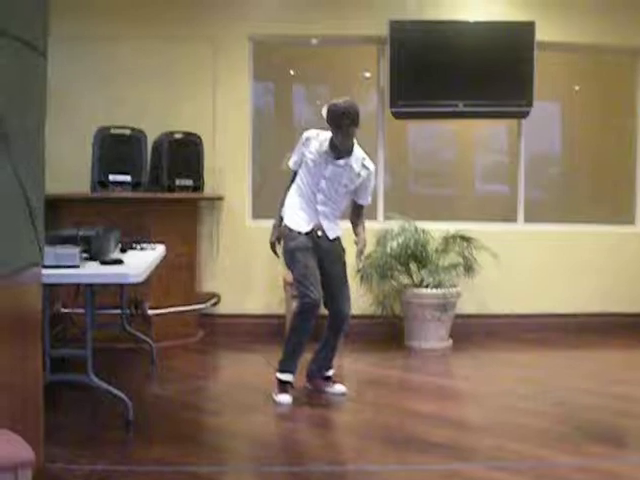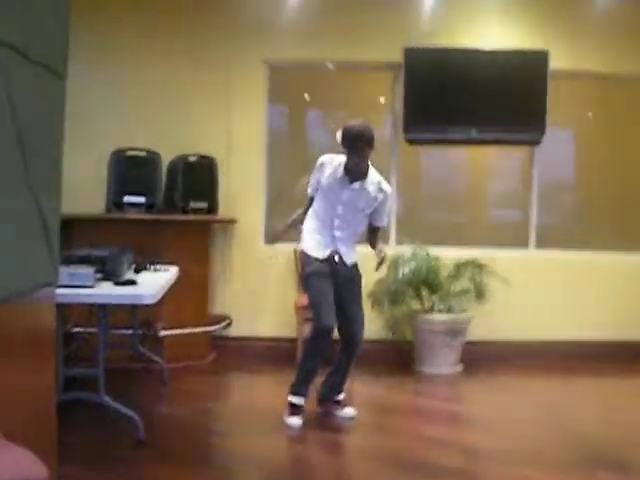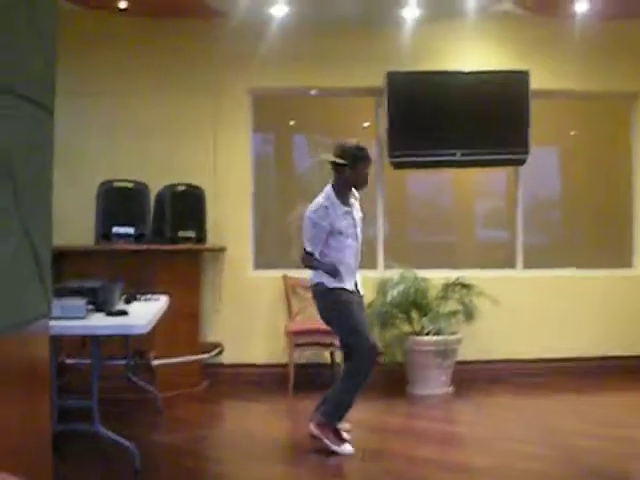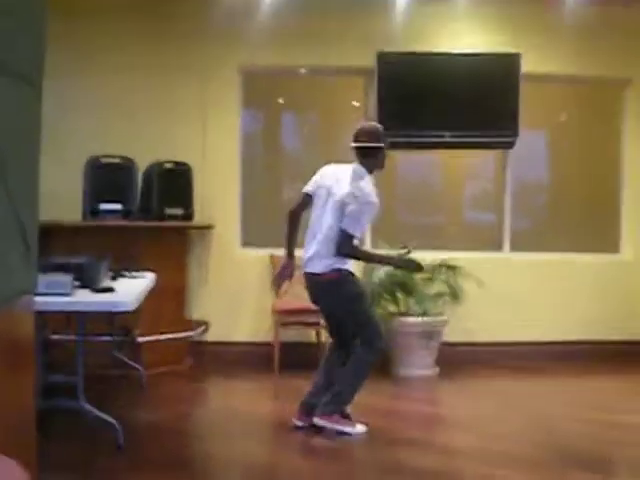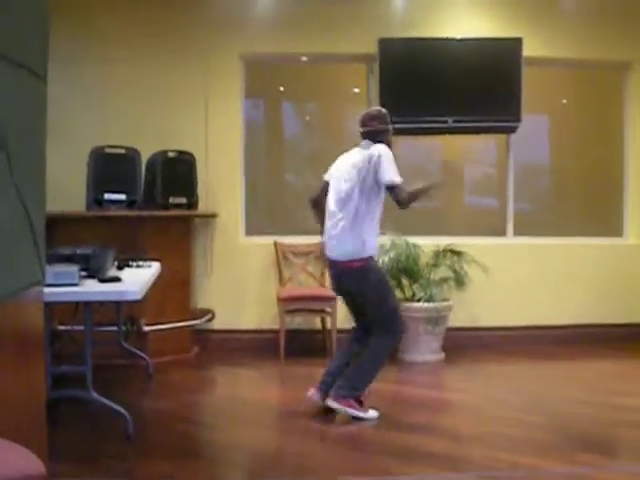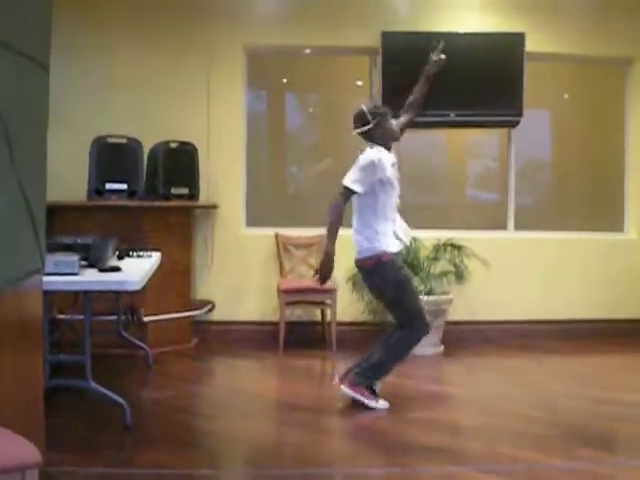
dt=0.7s
person 1, frame 1
left shoulder: (364, 168)
right shoulder: (310, 141)
left elbow: (357, 210)
right elbow: (292, 181)
left wrist: (360, 233)
right wrist: (278, 223)
left hip: (329, 237)
right hip: (297, 231)
left knee: (341, 311)
right knee: (310, 299)
left ankle: (319, 373)
right ankle: (285, 375)
person 1, frame 2
left shoulder: (381, 190)
right shoulder: (326, 166)
left elbow: (373, 231)
left wrist: (379, 248)
right wrist: (288, 227)
left hip: (346, 262)
right hip: (315, 257)
left knee: (353, 335)
right knee: (324, 325)
left ankle: (330, 395)
right ankle: (296, 398)
person 1, frame 3
left shoulder: (352, 195)
right shoulder: (319, 211)
right elbow: (308, 258)
right wrist: (325, 265)
left hip: (351, 288)
right hip: (331, 291)
left knee: (357, 357)
right knee: (368, 351)
left ankle: (329, 420)
right ankle: (325, 419)
person 1, frame 4
left shoulder: (329, 171)
right shoulder: (366, 196)
left elbow: (294, 212)
right elbow: (343, 248)
left wrist: (289, 258)
right wrist: (392, 262)
left hip: (311, 273)
right hip: (334, 275)
left knee: (344, 341)
right knee: (371, 342)
left ankle: (309, 408)
right ankle: (330, 408)
person 1, frame 5
left shoulder: (345, 159)
right shoulder: (380, 154)
left elbow: (317, 200)
right elbow: (402, 199)
right wrist: (433, 184)
left hip: (335, 259)
right hip: (359, 261)
left knee: (366, 327)
right knee: (388, 330)
left ankle: (326, 387)
right ankle: (346, 394)
person 1, frame 6
left shoulder: (384, 153)
right shoulder: (371, 160)
left elbow: (410, 112)
right elbow: (340, 201)
left wrist: (428, 75)
right wrist: (329, 251)
left hip: (381, 256)
right hip: (378, 258)
left knee: (407, 324)
right knee: (417, 325)
left ankle: (358, 376)
right ankle: (359, 379)
